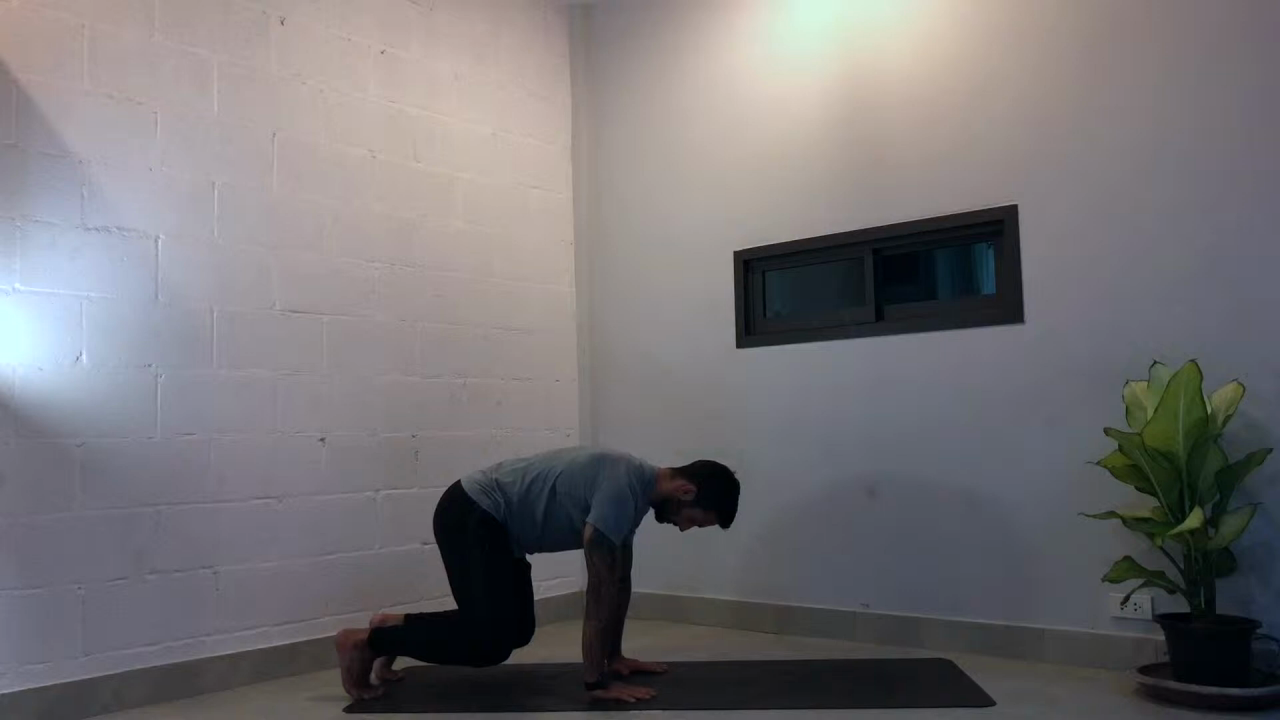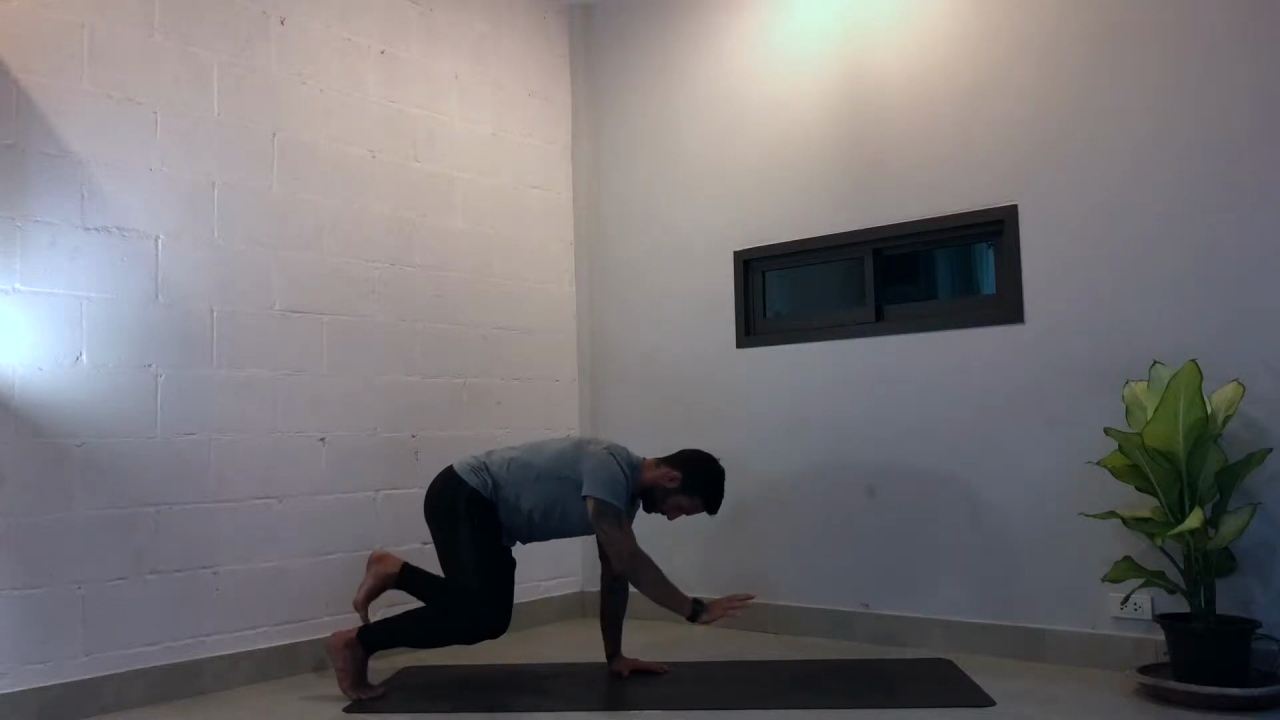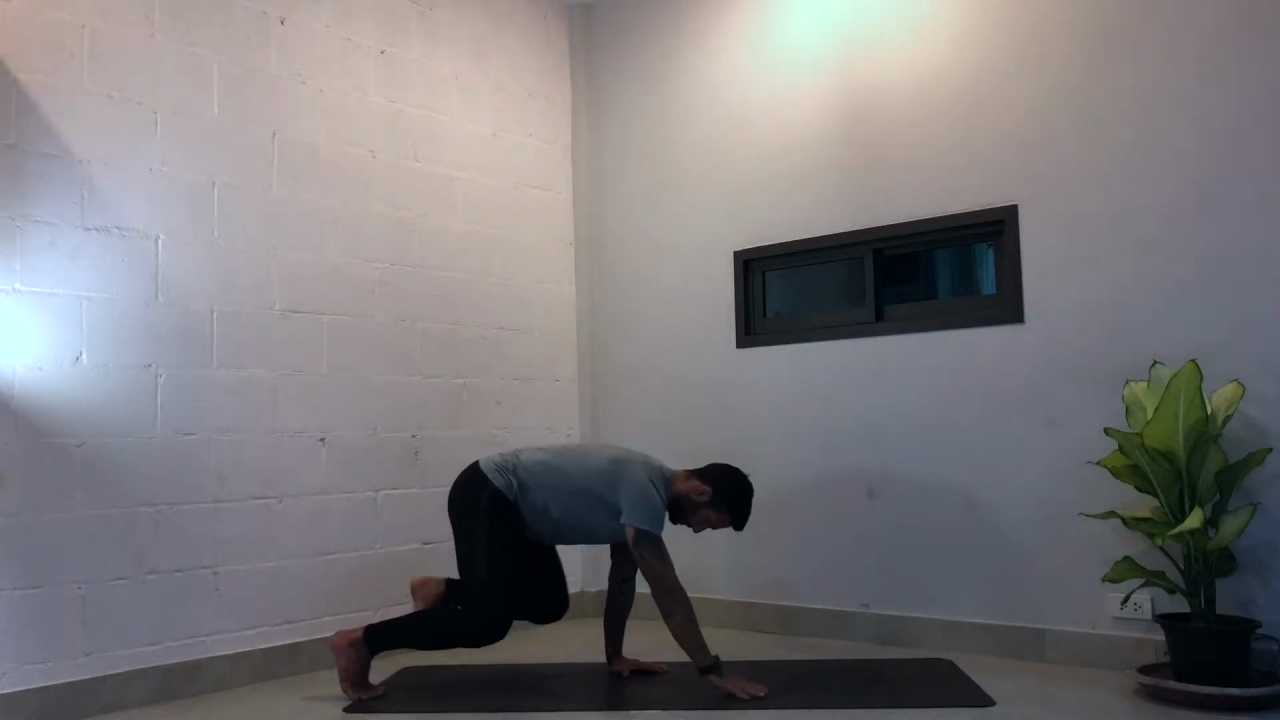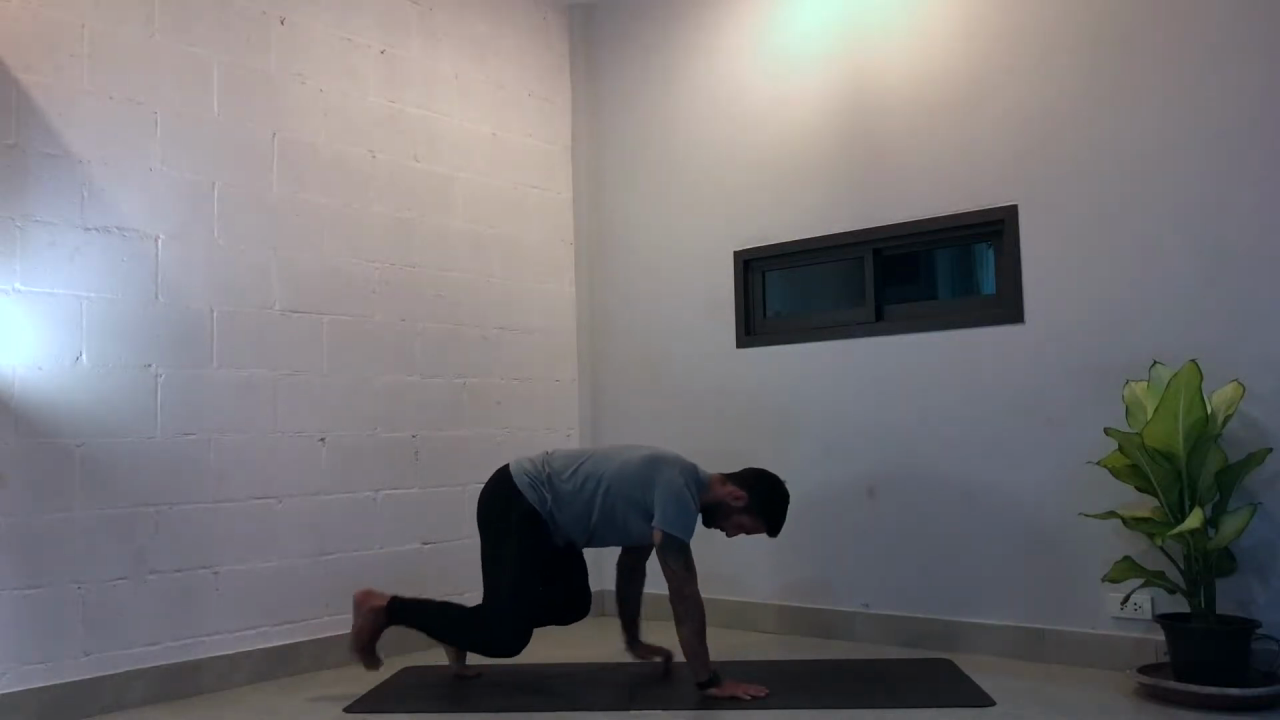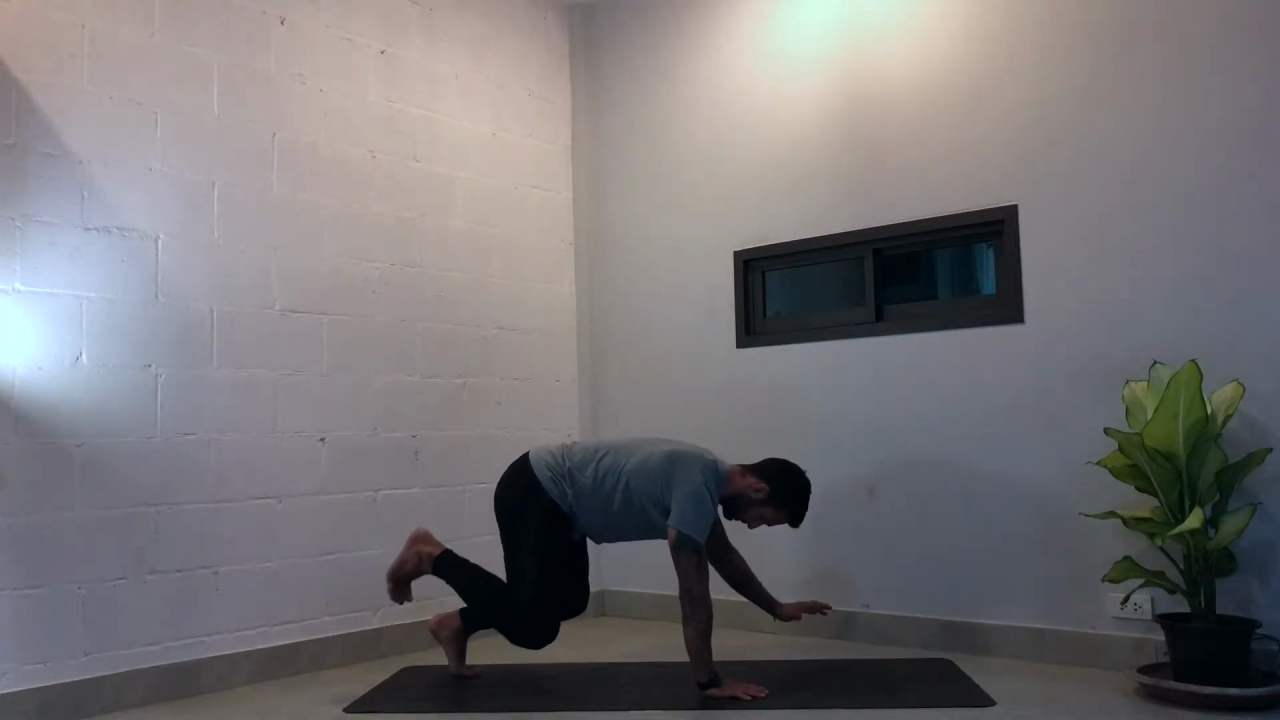
dt=1s
person 1, frame 1
left shoulder: (635, 488)
right shoulder: (623, 487)
left elbow: (620, 580)
right elbow: (600, 589)
left wrist: (615, 656)
right wrist: (596, 680)
left hip: (495, 523)
right hip: (471, 515)
left knee: (515, 631)
right knee: (490, 642)
left ankle: (397, 626)
right ankle: (366, 642)
person 1, frame 2
left shoulder: (626, 488)
right shoulder: (610, 468)
left elbow: (614, 575)
right elbow: (628, 561)
left wrist: (615, 655)
right wrist: (696, 610)
left hip: (489, 511)
right hip: (462, 497)
left knee: (488, 615)
right knee: (480, 617)
left ankle: (394, 571)
right ankle: (356, 643)
person 1, frame 3
left shoulder: (646, 489)
right shoulder: (645, 490)
left elbow: (623, 577)
right elbow: (667, 592)
left wrist: (614, 655)
right wrist: (712, 669)
left hip: (512, 508)
right hip: (485, 496)
left knee: (550, 604)
right knee: (488, 622)
left ankle: (440, 592)
right ankle: (359, 643)
person 1, frame 4
left shoulder: (675, 487)
right shoulder: (678, 492)
left elbow: (632, 564)
right elbow: (684, 595)
left wrist: (634, 641)
right wrist: (709, 680)
left hip: (538, 508)
right hip: (516, 503)
left knee: (572, 603)
right knee: (506, 636)
left ankle: (463, 623)
right ankle: (383, 608)
person 1, frame 5
left shoulder: (705, 477)
right shoulder: (696, 487)
left elbow: (724, 556)
right elbow: (694, 593)
left wrist: (777, 609)
right wrist: (708, 680)
left hip: (552, 495)
right hip: (533, 492)
left knee: (570, 602)
right knee: (532, 627)
left ankle: (456, 624)
right ankle: (431, 556)
